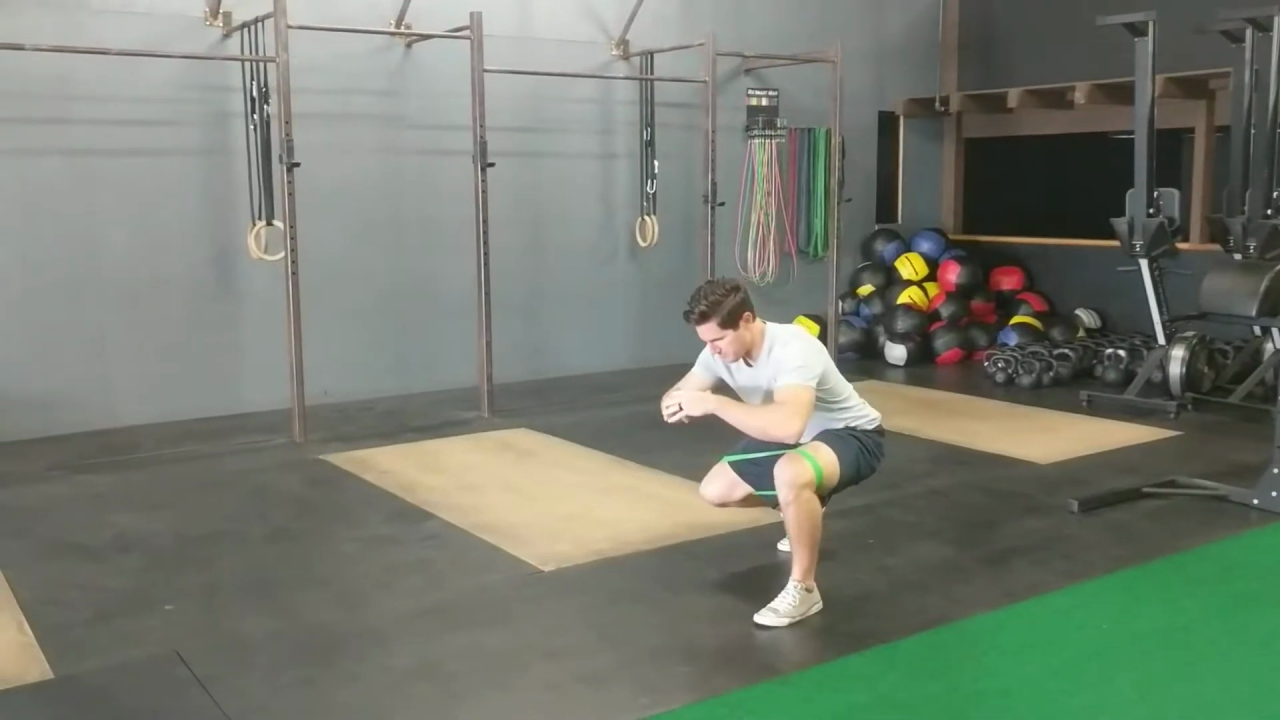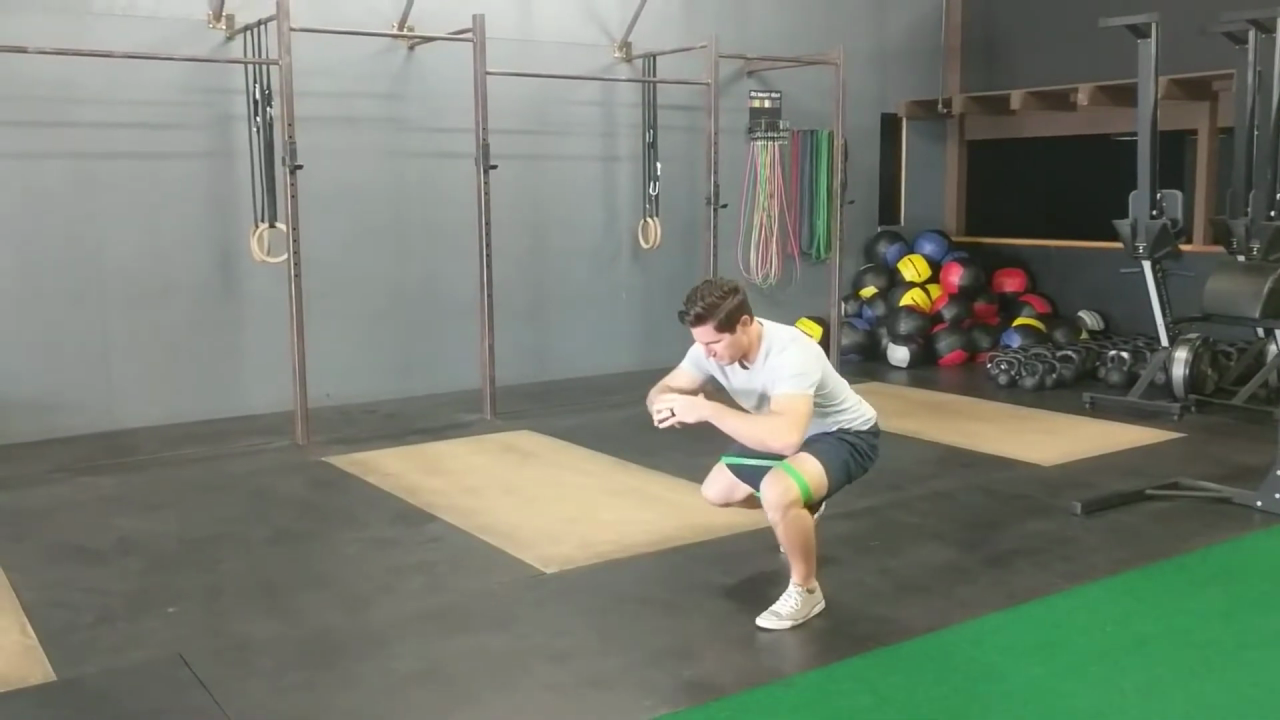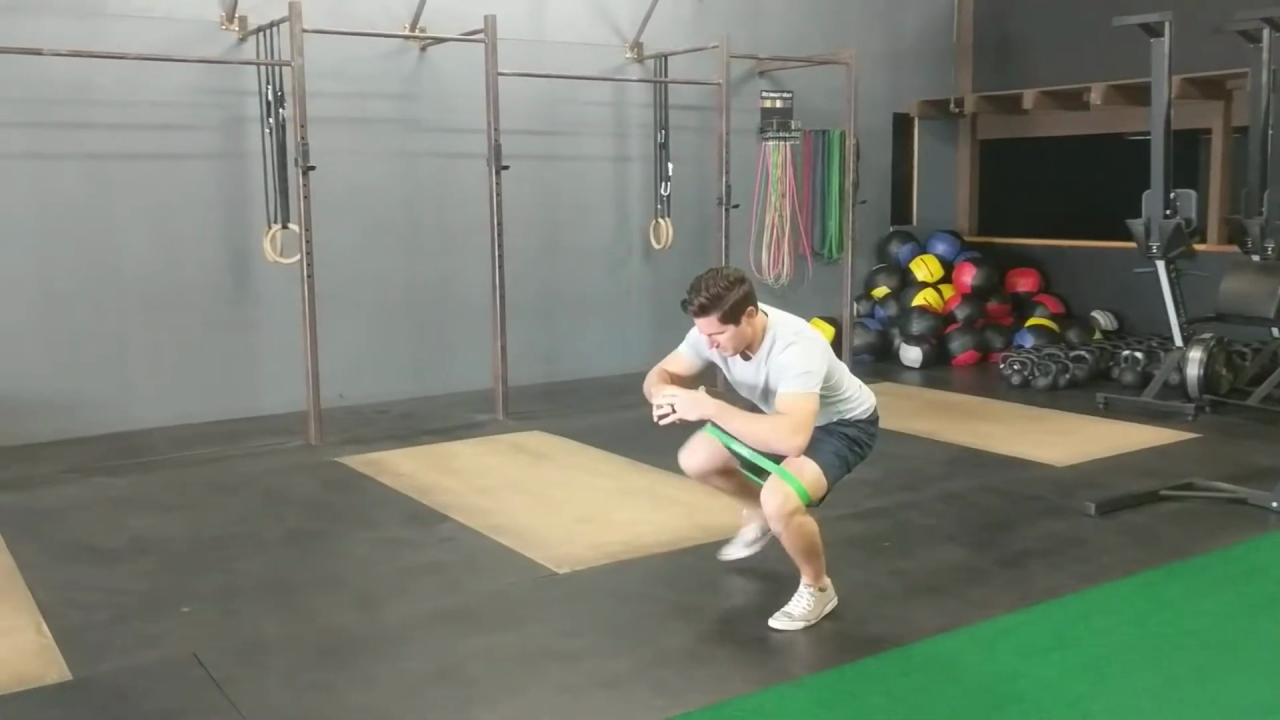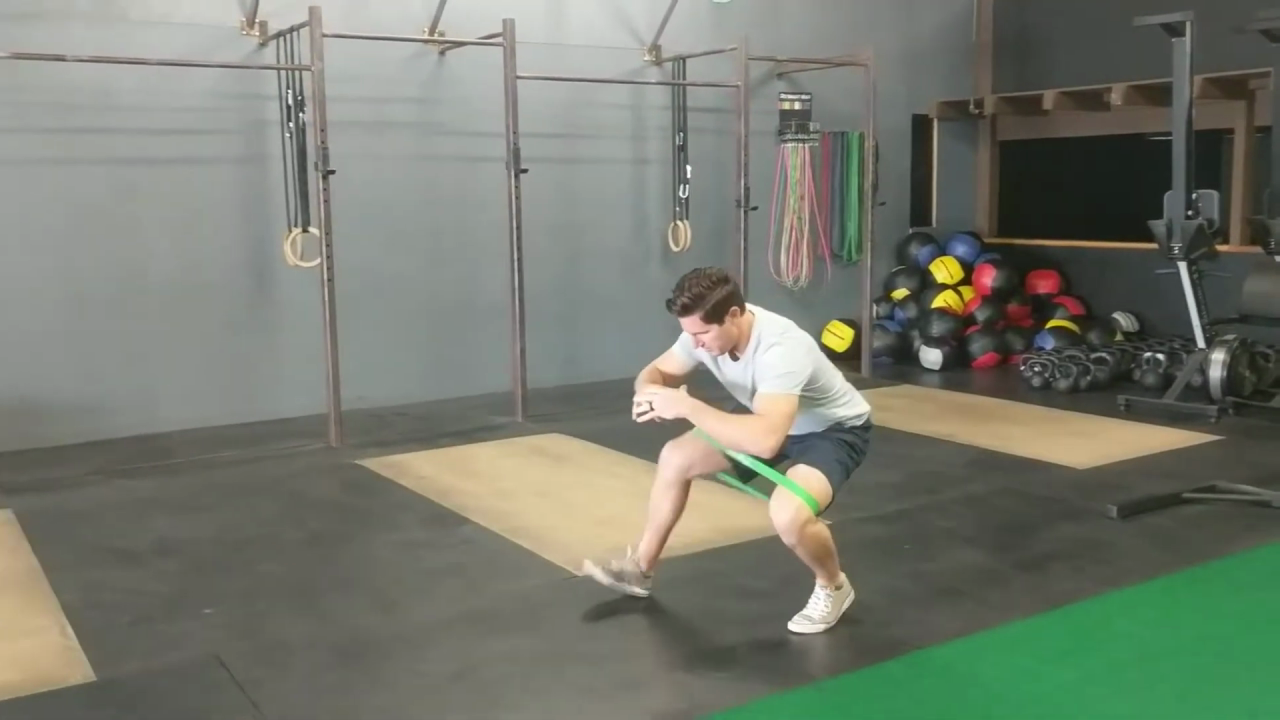
dt=0.3s
person 1, frame 1
left shoulder: (793, 350)
right shoulder: (722, 349)
left elbow: (788, 426)
right elbow: (677, 394)
left wrist: (713, 403)
right wrist: (677, 405)
left hip: (853, 436)
right hip: (795, 437)
left knee: (790, 474)
right knee: (715, 491)
left ankle: (803, 589)
right ankle: (807, 510)
person 1, frame 2
left shoulder: (791, 355)
right shoulder: (714, 346)
left elbow: (787, 439)
right elbow: (663, 390)
left wrist: (707, 409)
right wrist: (665, 405)
left hip: (846, 436)
right hip: (784, 434)
left knee: (776, 491)
right knee: (717, 491)
left ankle: (805, 590)
right ankle: (803, 510)
person 1, frame 3
left shoulder: (796, 348)
right shoulder: (716, 329)
left elbow: (793, 439)
right elbow: (661, 374)
left wrist: (710, 408)
right wrist: (664, 393)
left hip: (843, 424)
right hip: (780, 411)
left knee: (778, 501)
right knee: (695, 461)
left ankle: (817, 588)
right ankle: (758, 518)
person 1, frame 4
left shoulder: (781, 349)
right shoulder: (709, 329)
left elbow: (764, 441)
right elbow: (657, 371)
left wrist: (686, 406)
right wrist: (650, 392)
left hip: (836, 429)
right hip: (775, 419)
left knee: (788, 514)
right knee: (676, 458)
left ankle: (833, 588)
right ankle: (639, 568)
